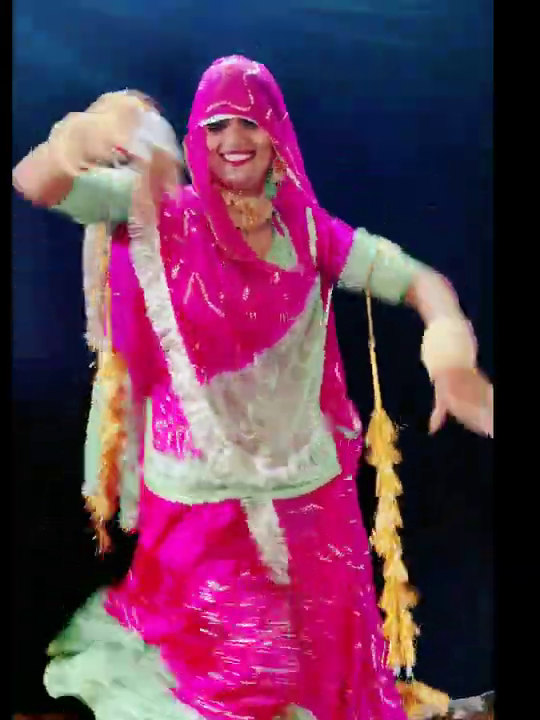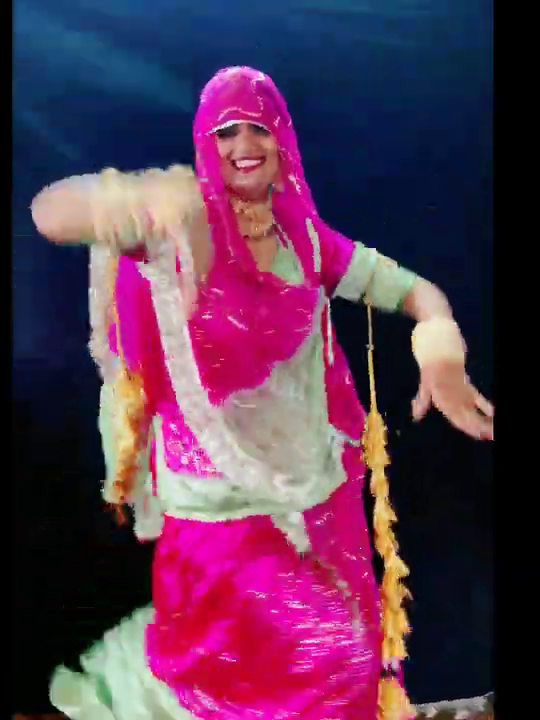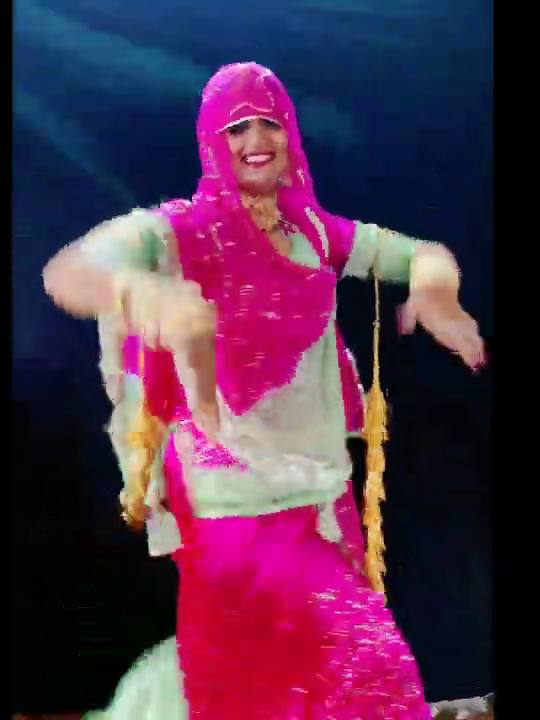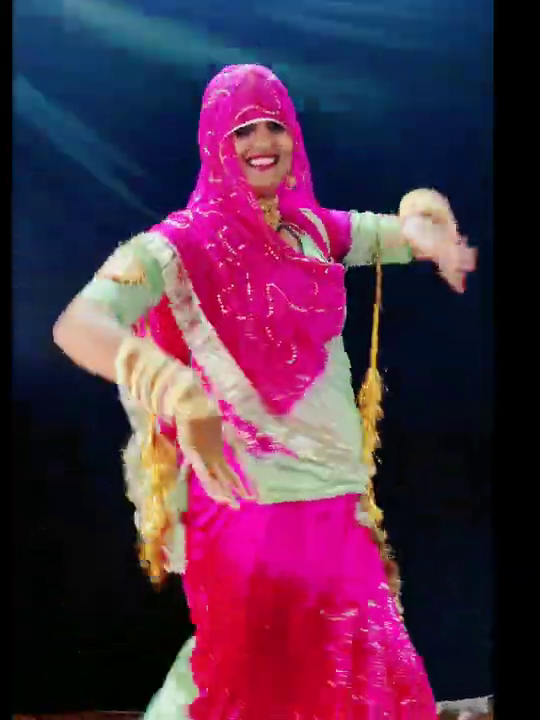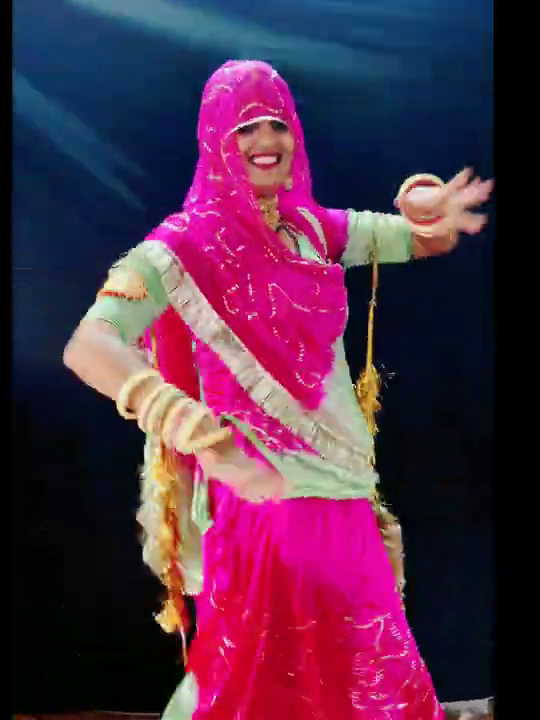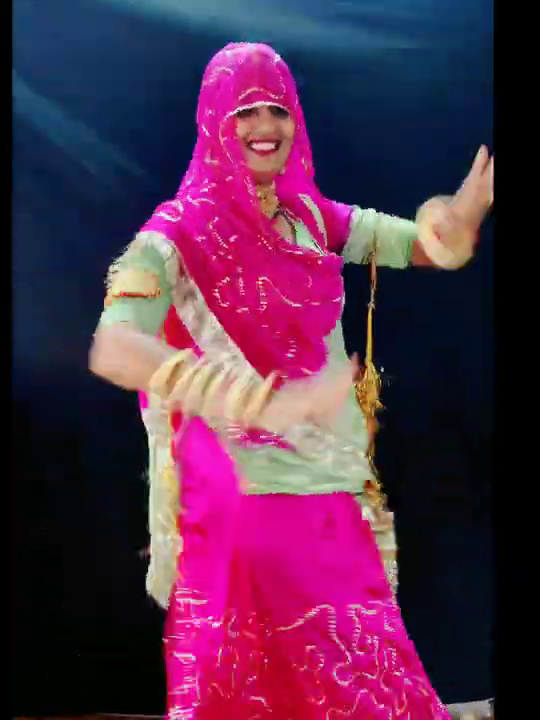
dt=0.1s
person 1, frame 1
left shoulder: (310, 229)
right shoulder: (158, 213)
left elbow: (419, 280)
right elbow: (33, 181)
left wrist: (447, 339)
right wrist: (86, 136)
left hip: (303, 480)
right hip: (198, 485)
left knee: (324, 645)
right knee: (242, 660)
person 1, frame 2
left shoulder: (309, 241)
right shoulder: (168, 221)
left elbow: (413, 290)
right elbow: (51, 214)
left wrist: (439, 346)
right wrist: (133, 206)
left hip: (312, 488)
right hip: (215, 499)
left knee: (335, 655)
right knee: (287, 651)
person 1, frame 3
left shoulder: (313, 229)
right shoulder: (175, 230)
left elbow: (424, 256)
right elbow: (65, 274)
left wrist: (436, 283)
right wrist: (151, 302)
left hip: (315, 484)
right hip: (237, 496)
left knee: (351, 663)
person 1, frame 4
left shoulder: (315, 228)
right shoulder: (180, 243)
left elbow: (412, 237)
right elbow: (77, 327)
left wrist: (429, 216)
right wrist: (171, 389)
left hip: (324, 485)
right hip: (255, 495)
left knee: (347, 659)
person 1, frame 5
left shoulder: (312, 228)
right shoulder: (180, 246)
left elbow: (419, 238)
right elbow: (86, 346)
left wrist: (436, 215)
right wrist: (184, 420)
left hip: (331, 489)
right hip: (269, 498)
person 1, frame 6
left shoulder: (312, 216)
right shoulder: (174, 232)
left elbow: (426, 247)
right elbow: (111, 351)
left wrist: (455, 221)
right wrist: (245, 398)
left hip: (319, 486)
right hip: (245, 488)
left knee: (345, 662)
